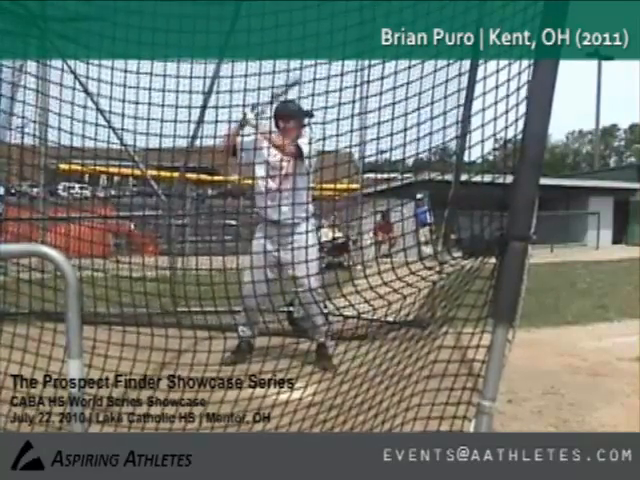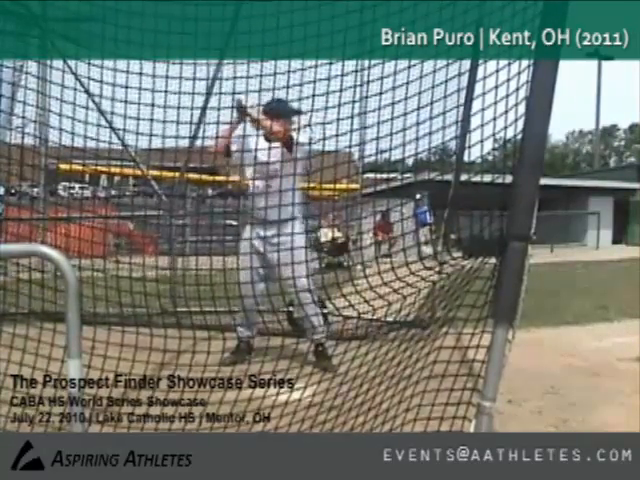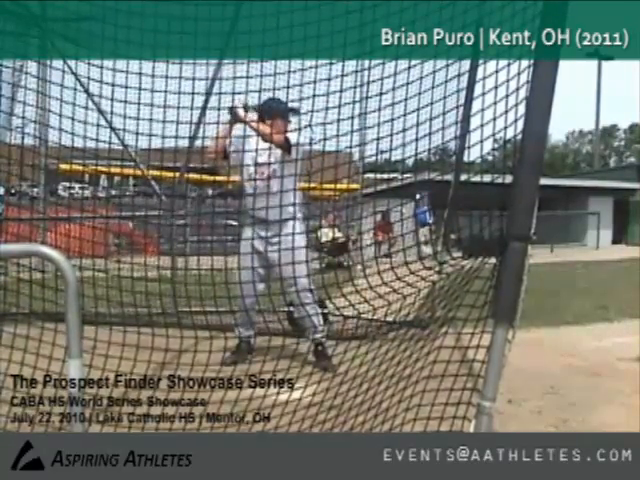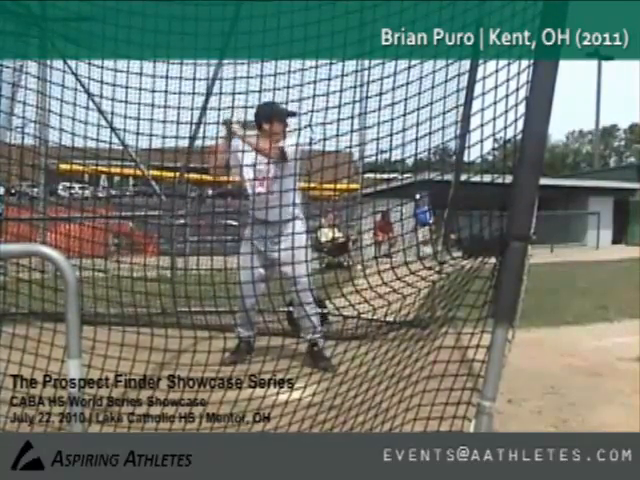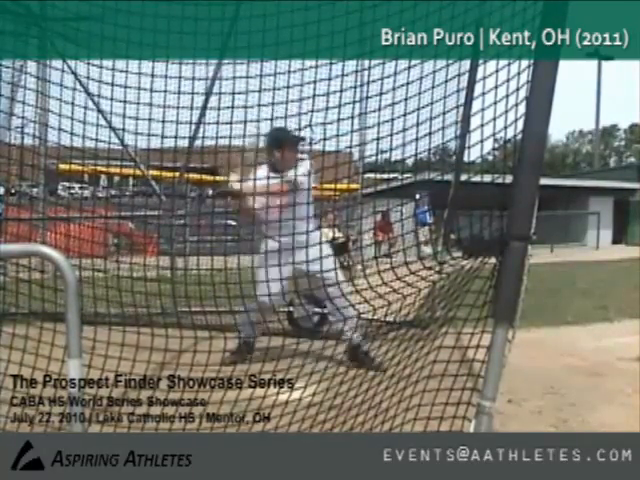
dt=0.4s
person 1, frame 1
left shoulder: (306, 145)
right shoulder: (258, 144)
left elbow: (287, 150)
right elbow: (226, 149)
left wrist: (257, 127)
right wrist: (242, 125)
left hip: (300, 229)
right hip: (267, 229)
left knee: (309, 288)
right knee: (252, 287)
left ankle: (323, 345)
right ankle: (245, 342)
person 1, frame 2
left shoulder: (297, 145)
right shoulder: (250, 142)
left elbow: (279, 135)
right elbow: (219, 148)
left wrist: (253, 114)
right wrist: (239, 121)
left hip: (288, 228)
right hip: (256, 227)
left knee: (302, 288)
right knee: (248, 288)
left ankle: (320, 345)
right ankle: (245, 342)
person 1, frame 3
left shoulder: (294, 142)
right shoulder: (245, 143)
left elbow: (275, 139)
right elbow: (214, 152)
left wrist: (246, 118)
right wrist: (232, 122)
left hip: (287, 227)
right hip: (254, 227)
left knee: (301, 286)
right knee: (247, 288)
left ankle: (319, 345)
right ankle: (245, 342)
person 1, frame 4
left shoulder: (293, 145)
right shoulder: (243, 147)
left elbow: (272, 152)
left wrist: (240, 134)
right wrist: (230, 136)
left hip: (289, 227)
right hip: (257, 227)
left knee: (301, 286)
right knee: (247, 288)
left ankle: (315, 345)
right ankle: (245, 342)
person 1, frame 5
left shoulder: (303, 167)
right shoulder: (258, 174)
left elbow: (284, 189)
right elbow: (255, 213)
left wrist: (247, 189)
left hip: (308, 239)
right hip: (275, 243)
left knee: (333, 289)
right knee: (265, 298)
left ankle: (355, 346)
right ankle: (246, 342)
